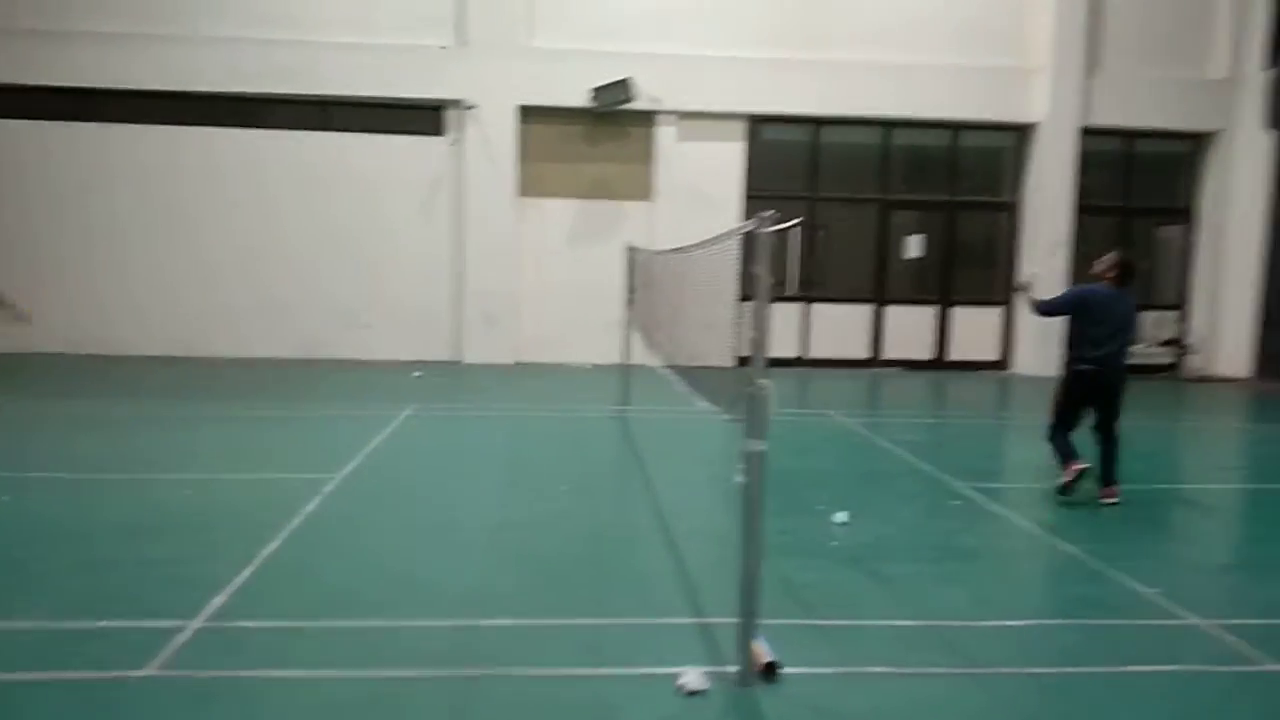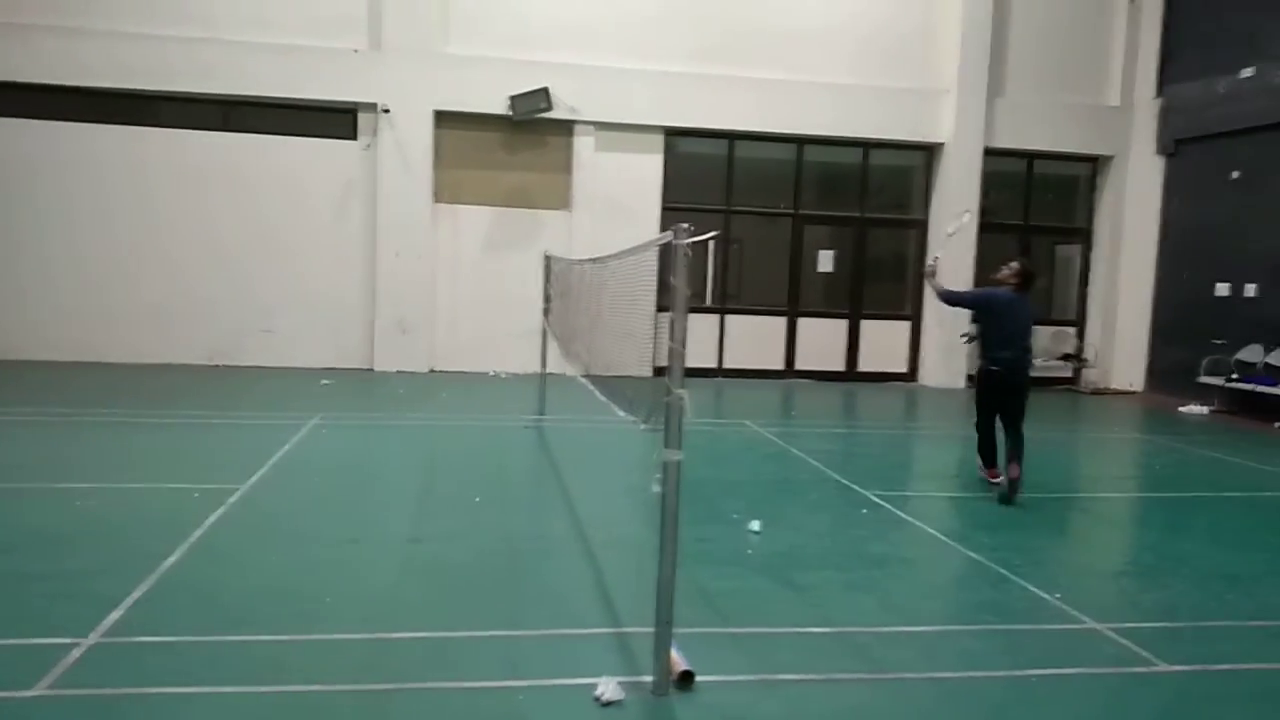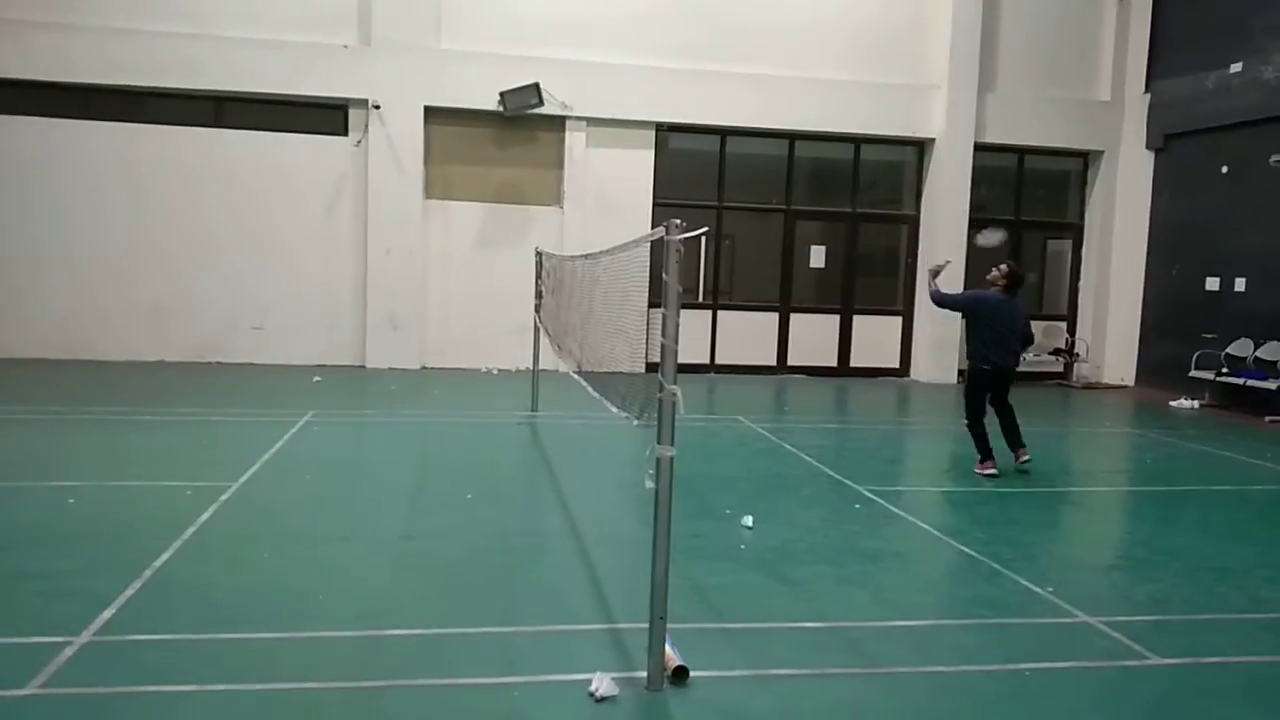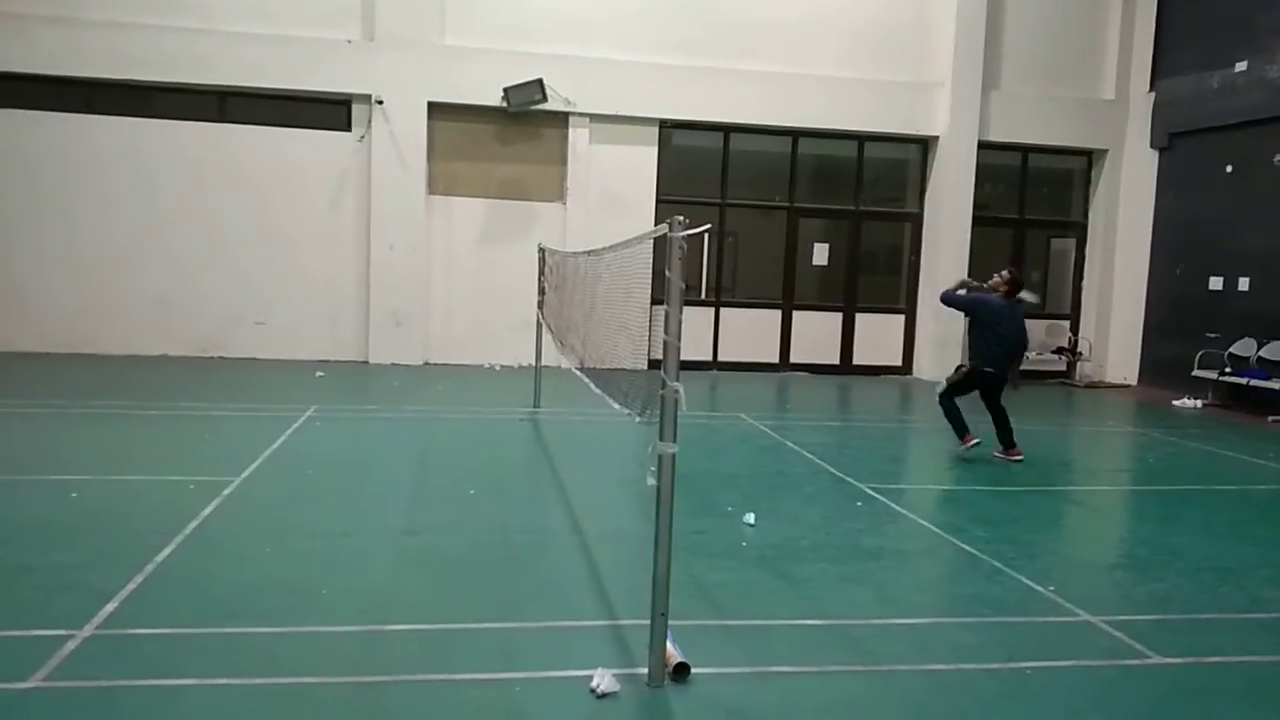
dt=0.2s
person 1, frame 1
left shoulder: (1084, 294)
right shoulder: (1128, 303)
left elbow: (1045, 309)
left wrist: (1025, 293)
left hip: (1083, 372)
right hip: (1114, 375)
left knee: (1059, 427)
right knee: (1106, 429)
left ankle: (1072, 465)
right ankle: (1109, 487)
person 1, frame 2
left shoulder: (990, 297)
right shoulder: (1024, 304)
left elbow: (950, 298)
left wrist: (931, 278)
left hip: (993, 370)
right hip: (1019, 372)
left knee: (986, 422)
right knee: (1013, 427)
left ankle: (992, 469)
right ankle: (1013, 469)
person 1, frame 3
left shoulder: (980, 298)
right shoulder: (1017, 307)
left elbow: (939, 300)
right elbow: (1028, 340)
left wrist: (932, 278)
left hip: (981, 369)
right hip: (1006, 368)
left knee: (974, 416)
right knee: (1002, 406)
left ankle: (987, 461)
right ankle: (1019, 450)
person 1, frame 4
left shoulder: (981, 301)
right shoulder: (1016, 311)
left elbow: (946, 298)
right elbow: (1021, 347)
left wrist: (960, 286)
right wrist: (1012, 371)
left hip: (980, 368)
right hip: (1001, 370)
left knee: (946, 396)
right knee: (995, 406)
left ankle: (966, 436)
right ankle: (1010, 448)
